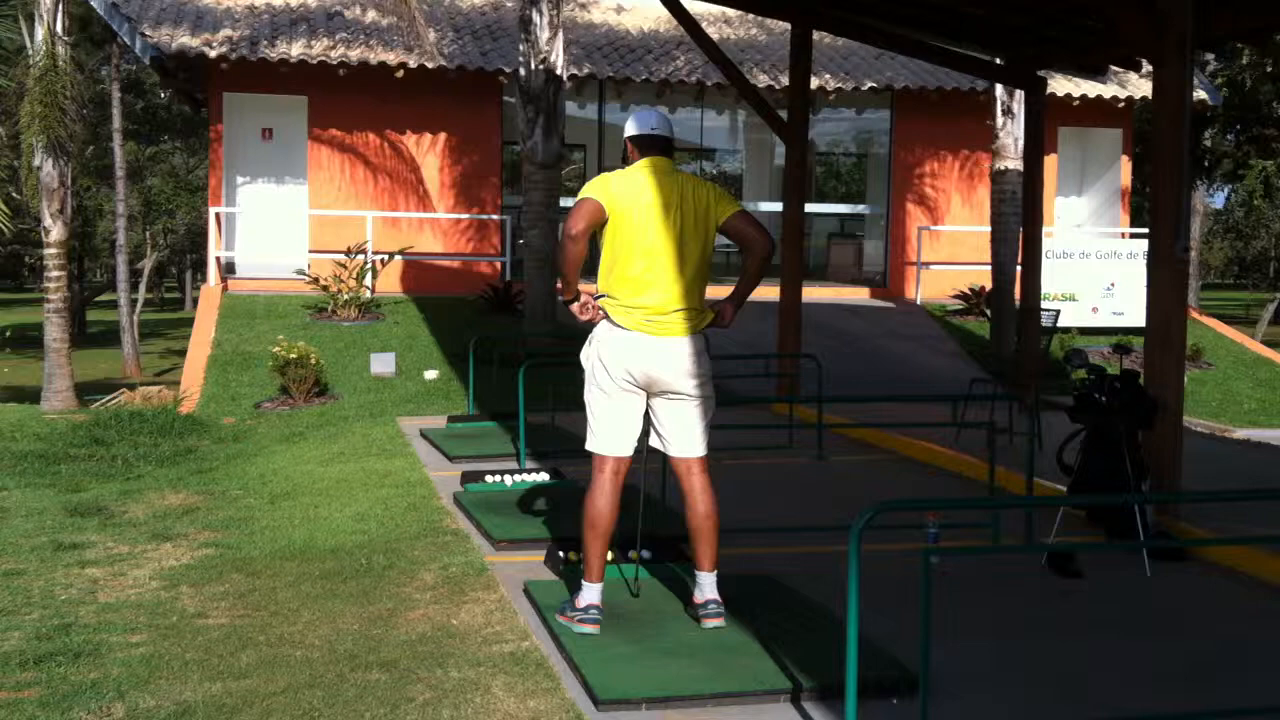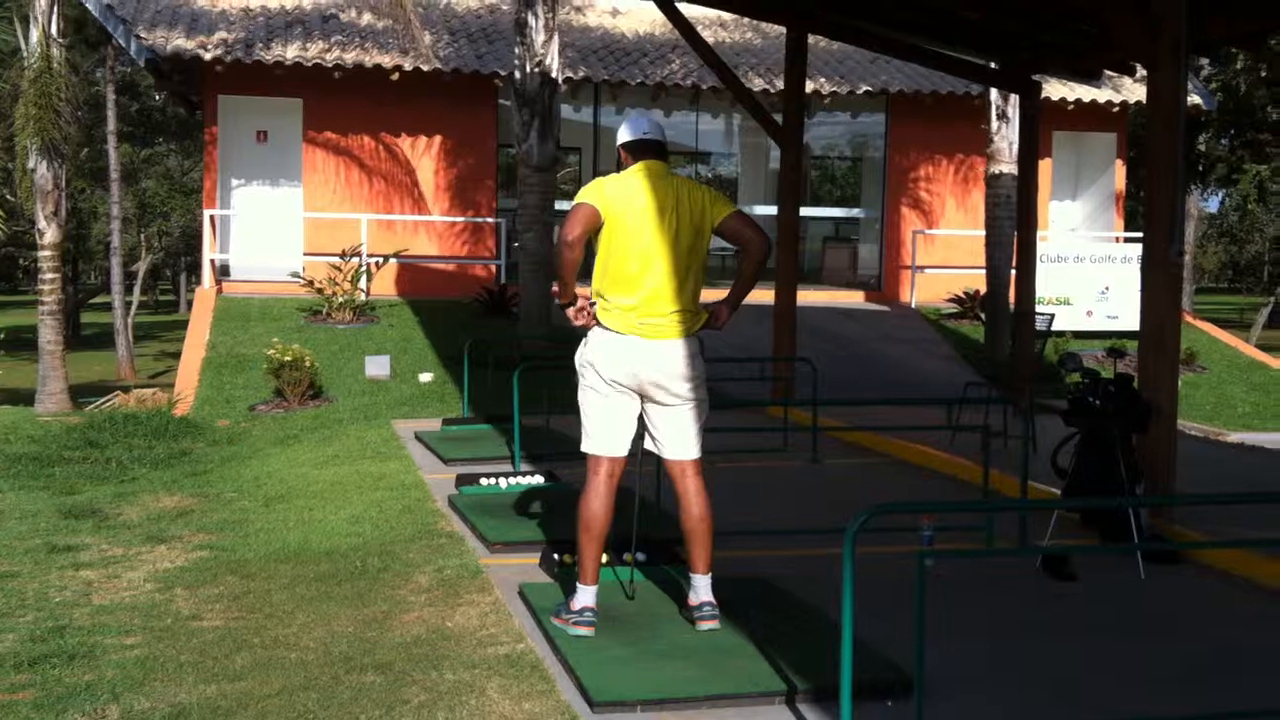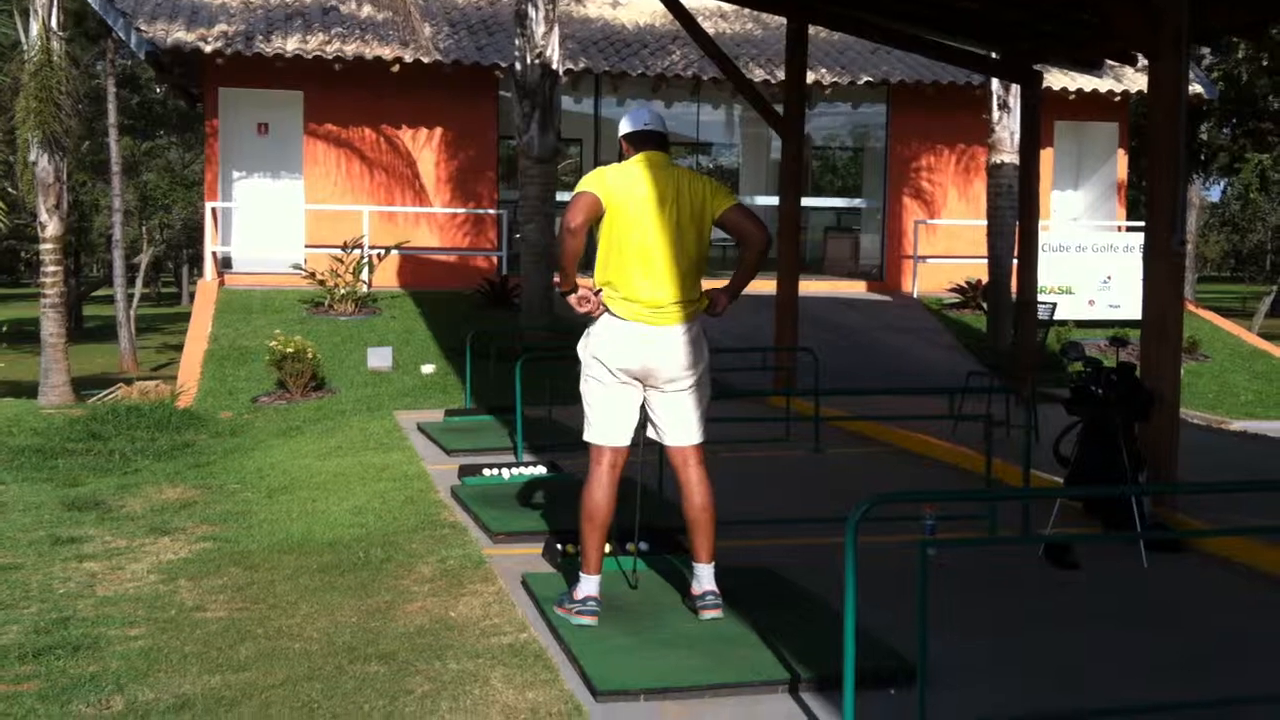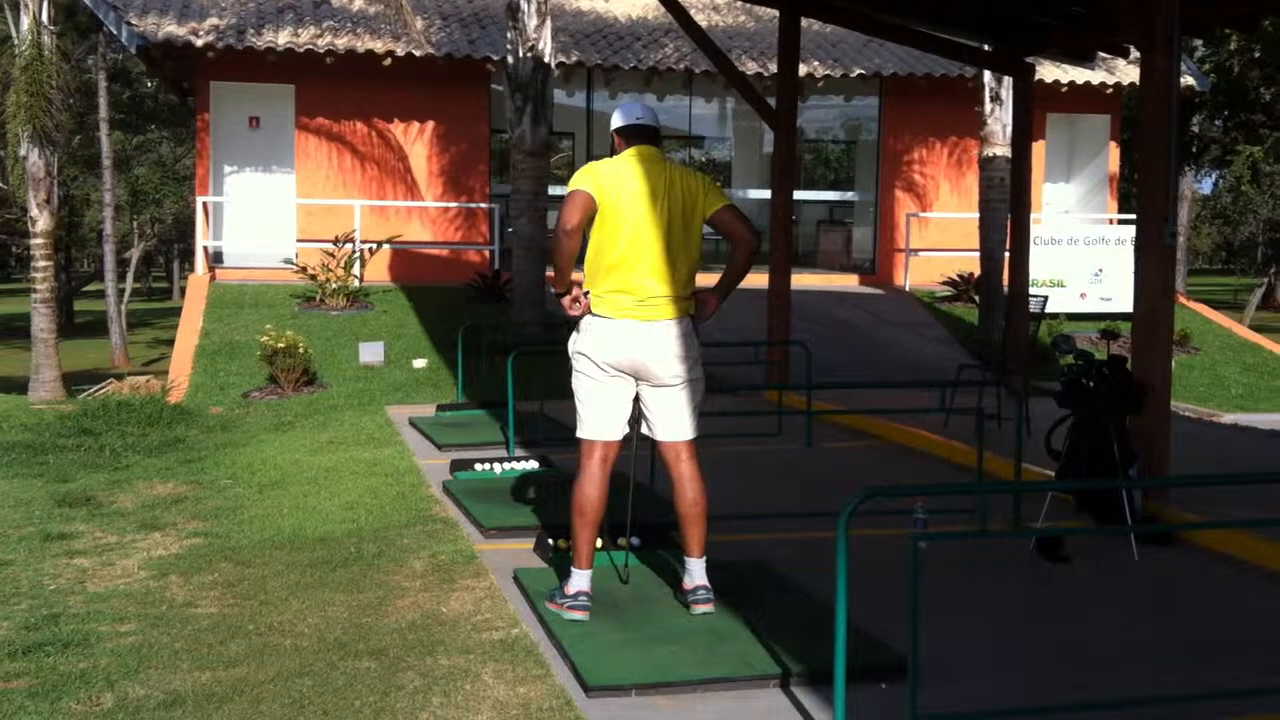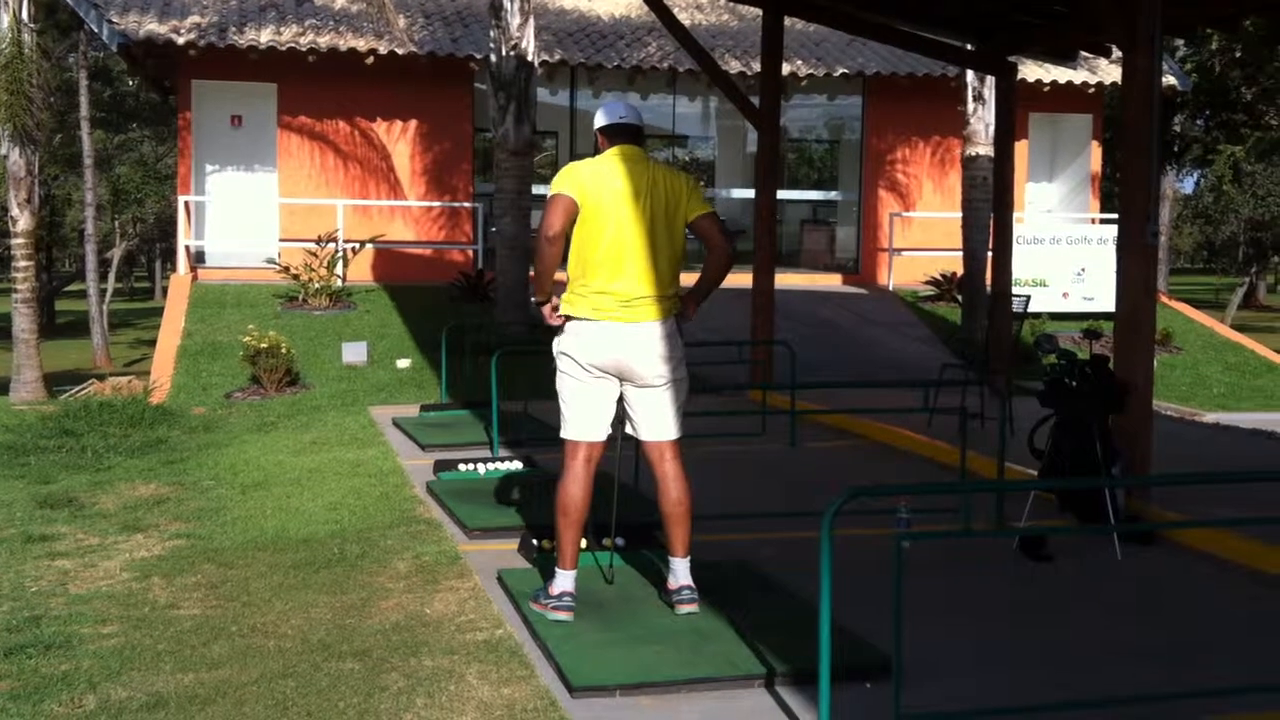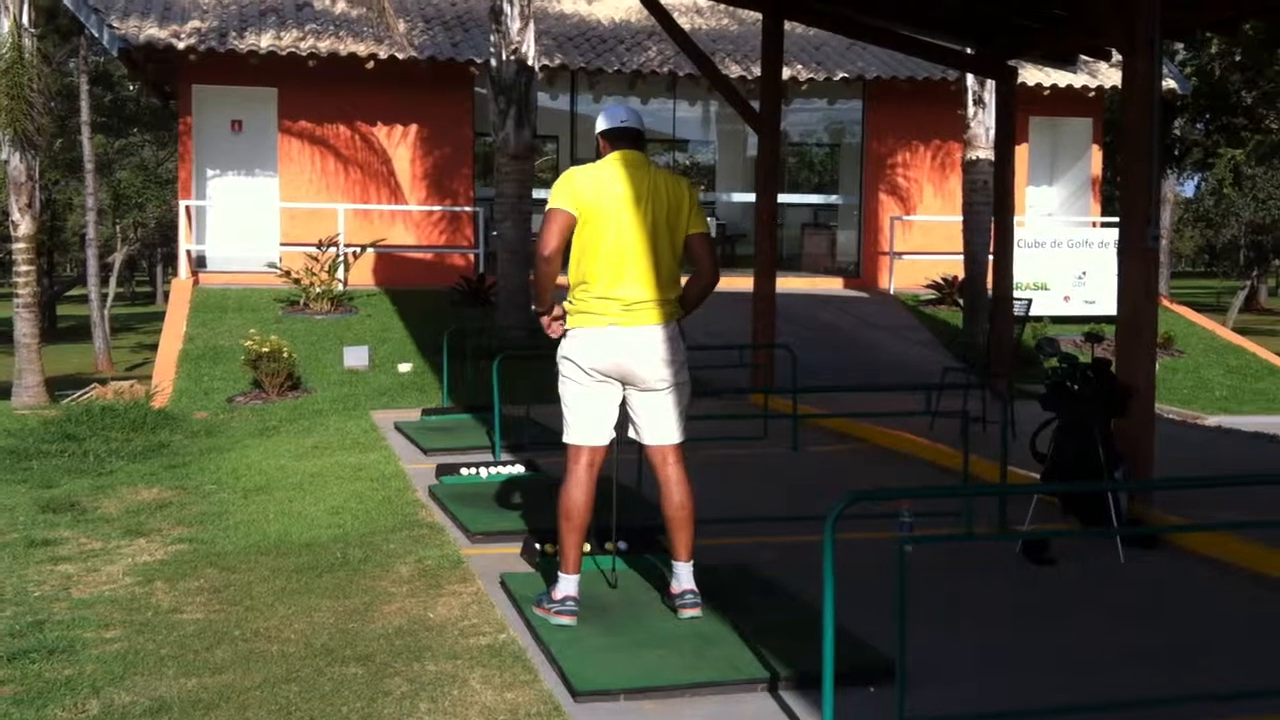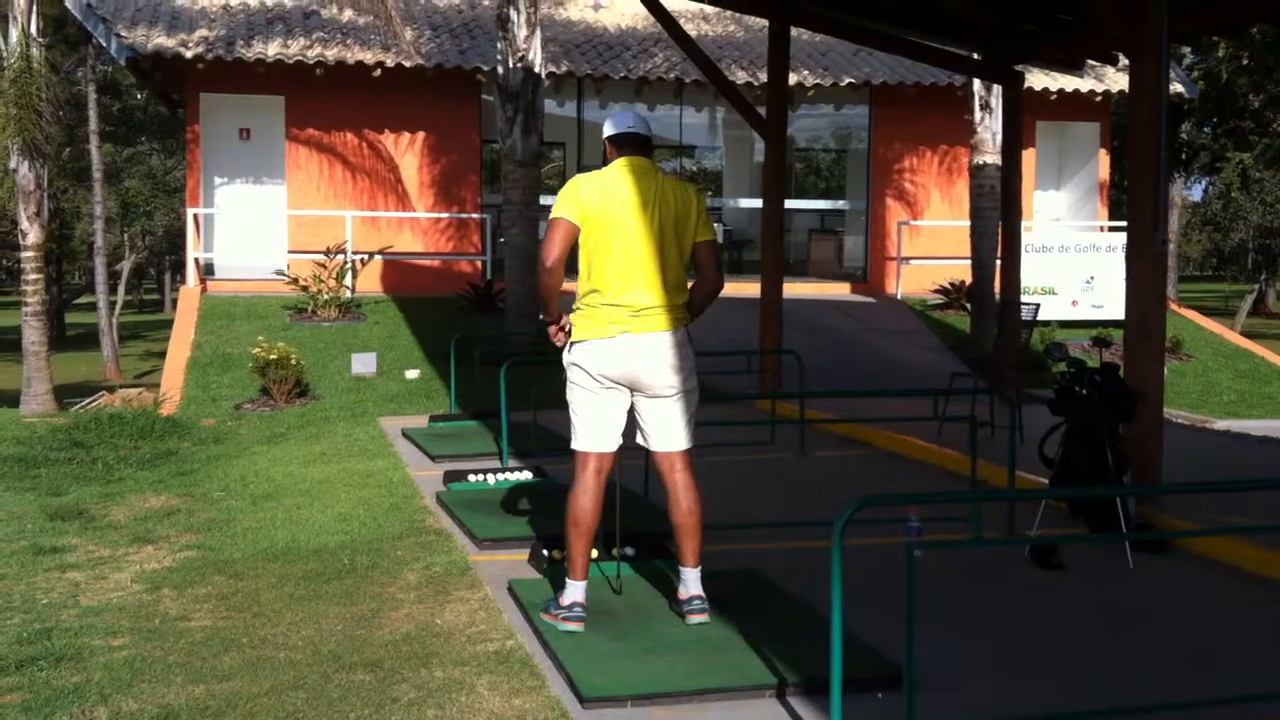
dt=0.2s
person 1, frame 1
left shoulder: (609, 184)
right shoulder: (704, 192)
left elbow: (574, 231)
right elbow: (761, 243)
left wrist: (571, 294)
right wrist: (732, 303)
left hip: (619, 345)
right hip: (682, 347)
left knee: (607, 472)
right knee: (693, 471)
left ankle: (589, 599)
right ankle: (708, 595)
person 1, frame 2
left shoulder: (604, 189)
right shoulder: (699, 195)
left elbow: (571, 237)
right elbow: (758, 243)
left wrist: (568, 300)
right wrist: (728, 305)
left hip: (611, 347)
right hip: (677, 351)
left knee: (602, 473)
right knee: (688, 473)
left ankle: (584, 601)
right ankle: (703, 597)
person 1, frame 3
left shoulder: (605, 177)
right shoulder: (701, 185)
left elbow: (574, 223)
right elbow: (758, 236)
left wrist: (569, 287)
right wrist: (727, 294)
left hip: (614, 336)
right hip: (678, 339)
left knee: (605, 463)
right knee: (689, 461)
left ankle: (587, 590)
right ankle: (706, 585)
person 1, frame 4
left shoulder: (596, 172)
right shoulder: (693, 182)
left elbow: (569, 226)
right elbow: (747, 239)
left wrist: (563, 288)
right wrist: (716, 295)
left hip: (604, 331)
right hip: (671, 333)
left knee: (596, 458)
right knee: (682, 456)
left ankle: (578, 585)
right ankle: (697, 580)
person 1, frame 5
left shoulder: (577, 173)
right shoulder: (677, 182)
left elbow: (550, 235)
right elbow: (722, 250)
left wrist: (544, 298)
right wrist: (690, 303)
left hip: (588, 332)
right hip: (654, 334)
left knee: (580, 458)
right knee: (666, 456)
left ankle: (563, 586)
right ankle: (682, 580)
person 1, frame 6
left shoulder: (576, 179)
right shoulder: (678, 188)
left elbow: (547, 250)
right elbow: (707, 272)
left wrist: (545, 308)
left hip: (589, 338)
right hip: (656, 338)
left knee: (582, 463)
right knee: (669, 460)
left ankle: (565, 590)
right ankle: (684, 584)
person 1, frame 7
left shoulder: (582, 187)
right shoulder: (686, 195)
left elbow: (550, 263)
right elbow: (711, 280)
left wrist: (555, 319)
left hip: (595, 345)
right hip: (664, 345)
left knee: (590, 470)
right knee: (677, 467)
left ankle: (573, 597)
right ankle: (692, 591)
